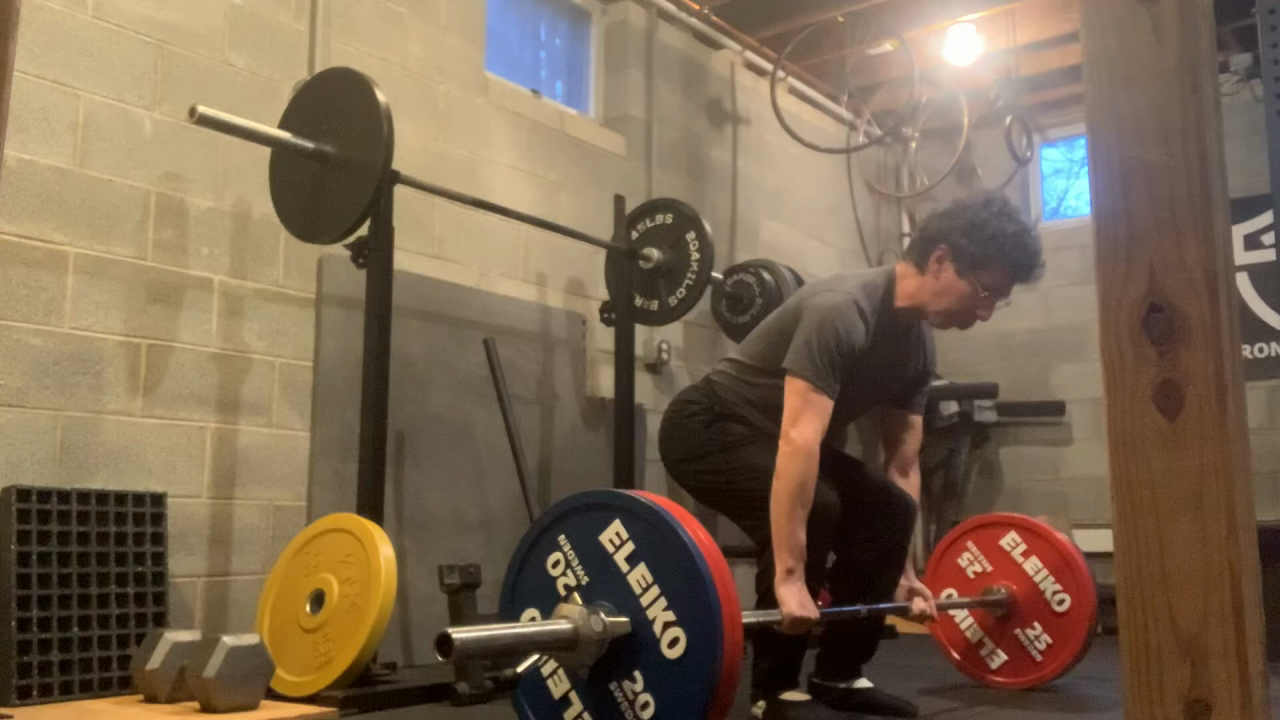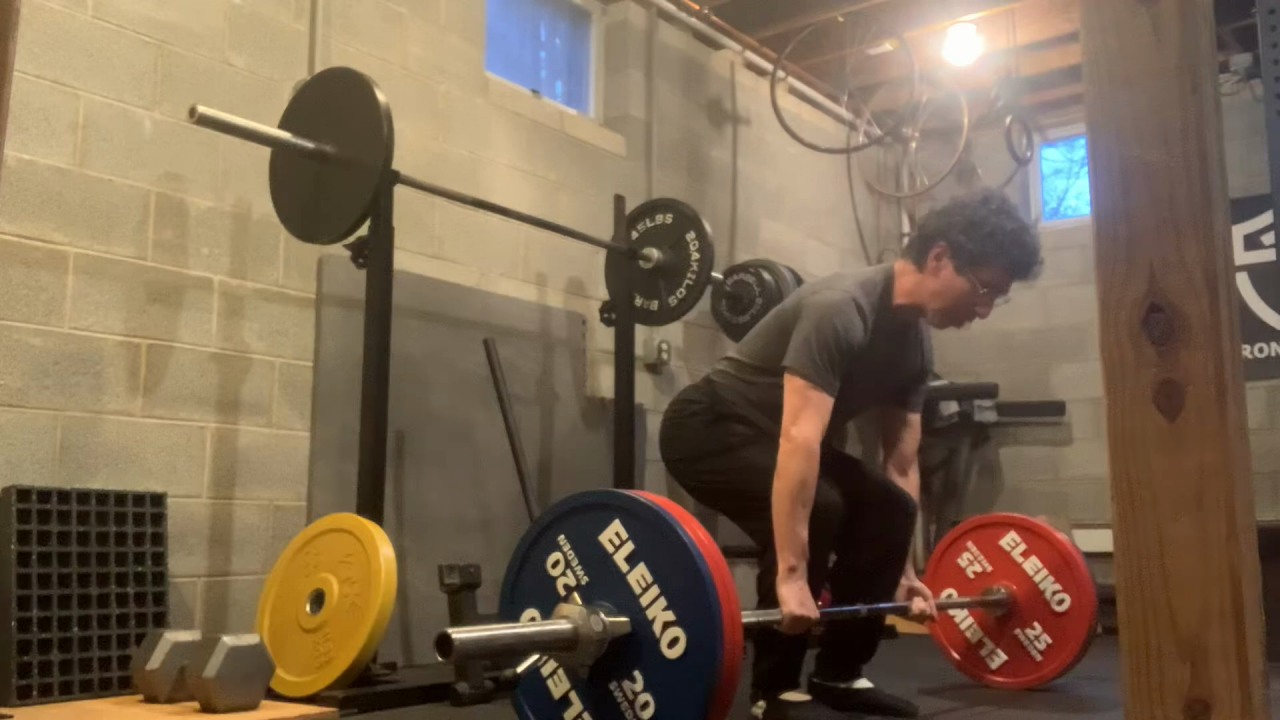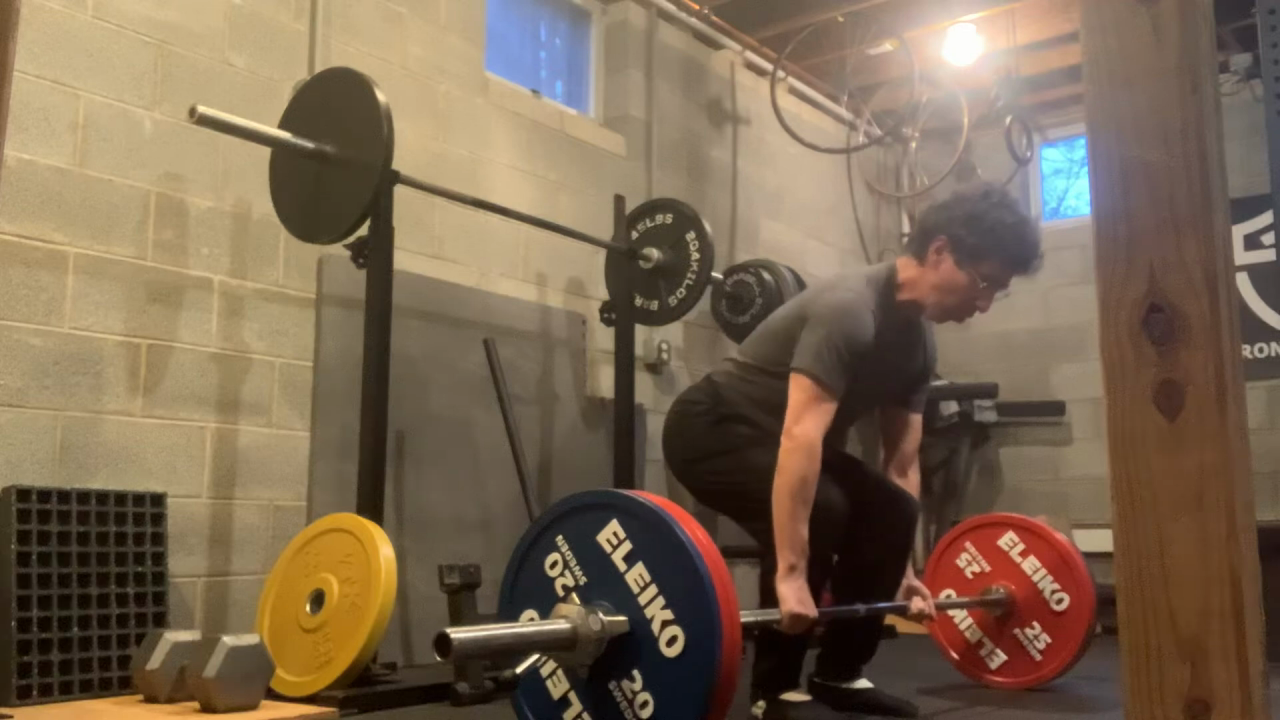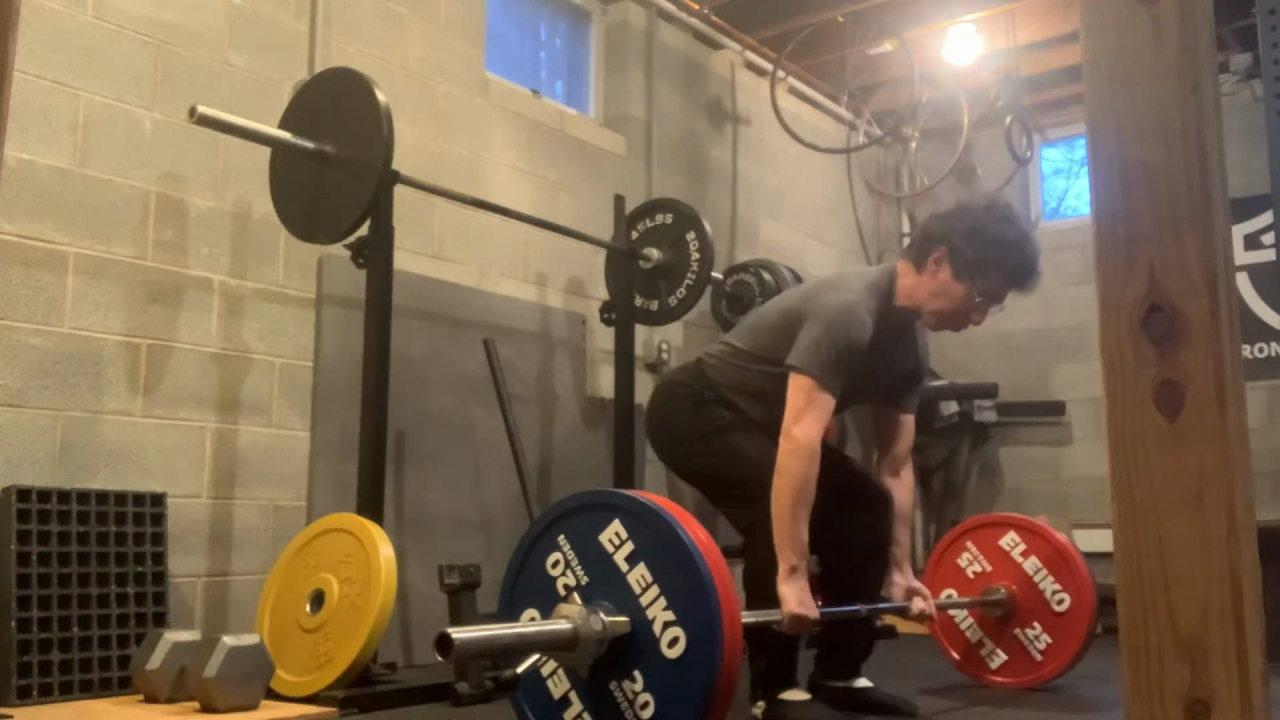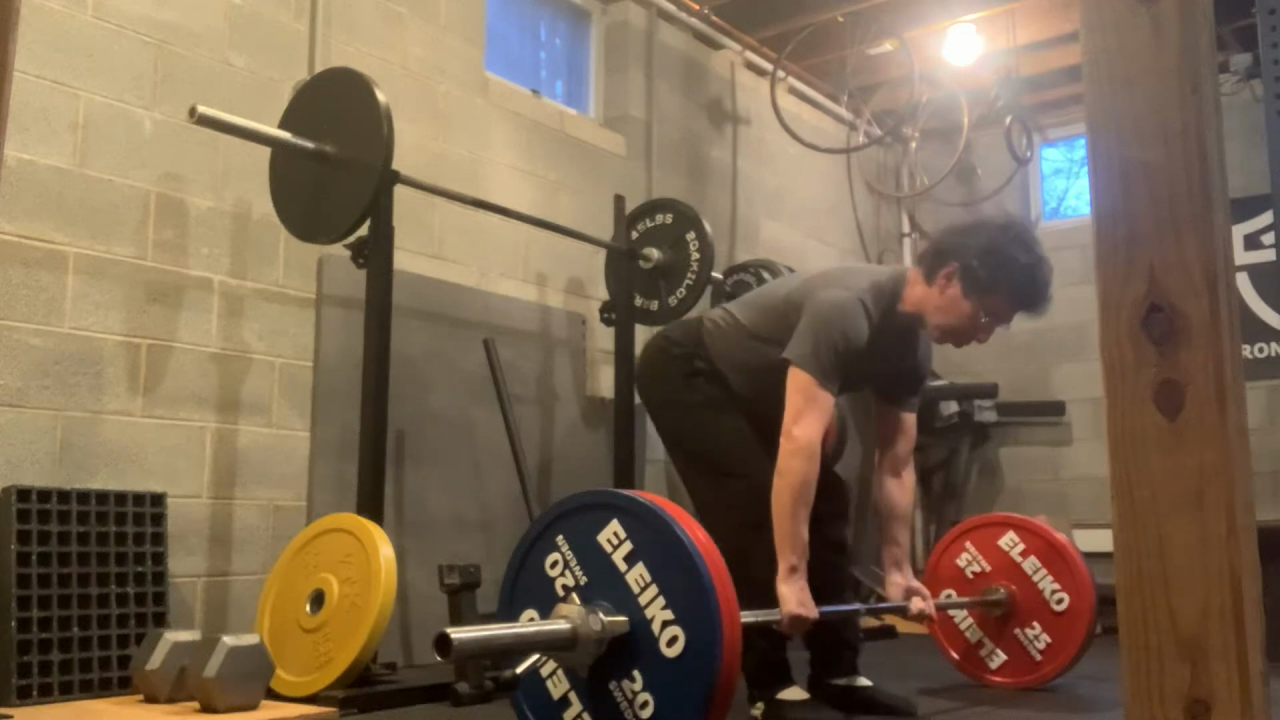
dt=0.5s
person 1, frame 1
left shoulder: (917, 345)
right shoulder: (842, 310)
left elbow: (904, 466)
right elbow: (798, 441)
left wrist: (904, 573)
right wrist: (788, 578)
left hip: (774, 437)
right hip: (707, 429)
left knee: (889, 508)
right knee: (813, 508)
left ankle: (838, 674)
person 1, frame 2
left shoulder: (914, 342)
right shoulder: (841, 308)
left elbow: (901, 463)
right elbow: (798, 439)
left wrist: (904, 573)
right wrist: (792, 575)
left hip: (772, 438)
right hip: (708, 428)
left knee: (888, 509)
right knee: (815, 509)
left ankle: (838, 674)
person 1, frame 3
left shoulder: (917, 341)
right shoulder: (848, 310)
left elbow: (902, 464)
right elbow: (801, 437)
left wrist: (904, 572)
right wrist: (790, 575)
left hip: (774, 440)
right hip: (710, 431)
left knee: (893, 511)
right knee: (819, 510)
left ankle: (839, 674)
person 1, frame 4
left shoulder: (910, 343)
right shoulder: (846, 309)
left elbow: (895, 466)
right elbow: (799, 439)
left wrist: (899, 571)
right wrist: (791, 576)
left hip: (760, 422)
right hip: (694, 410)
left knee: (866, 502)
right knee: (787, 509)
left ankle: (839, 674)
person 1, frame 5
left shoulder: (912, 345)
right shoulder: (846, 307)
left elbow: (896, 466)
right elbow: (799, 440)
left wrist: (898, 571)
right wrist: (789, 576)
left hip: (748, 390)
right hip: (687, 371)
left knee: (823, 502)
right knee: (752, 505)
left ankle: (836, 674)
